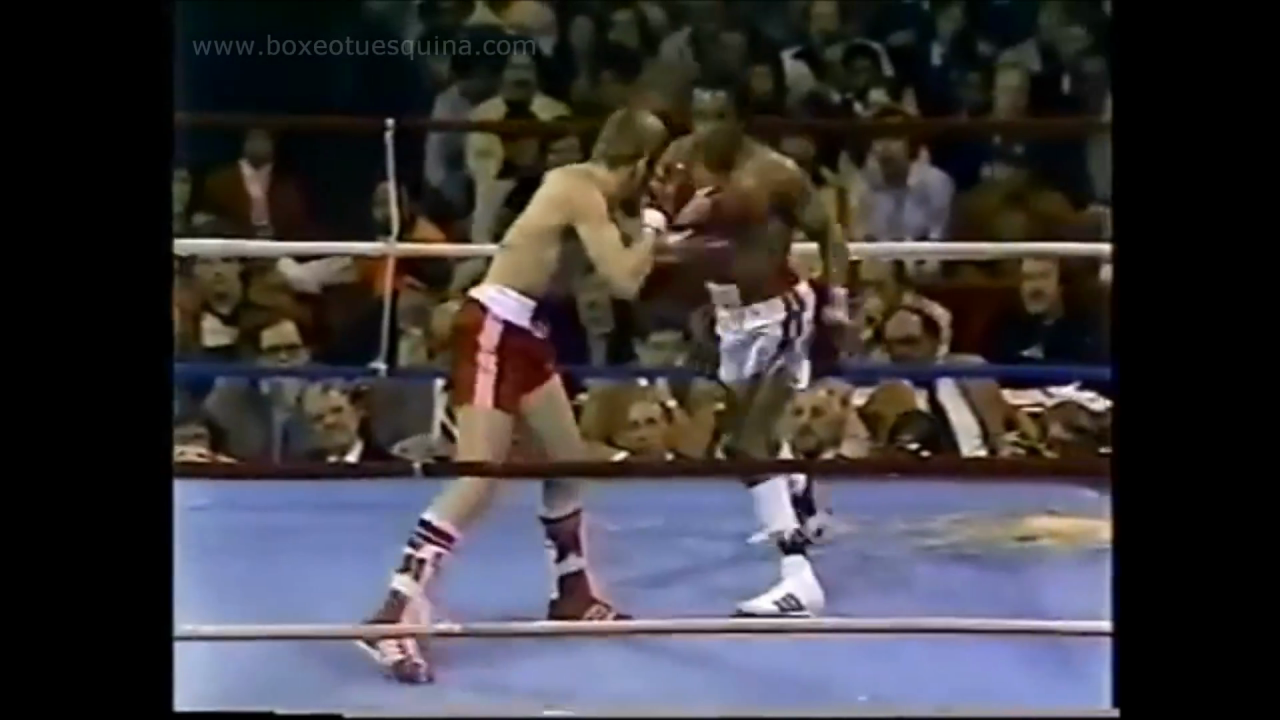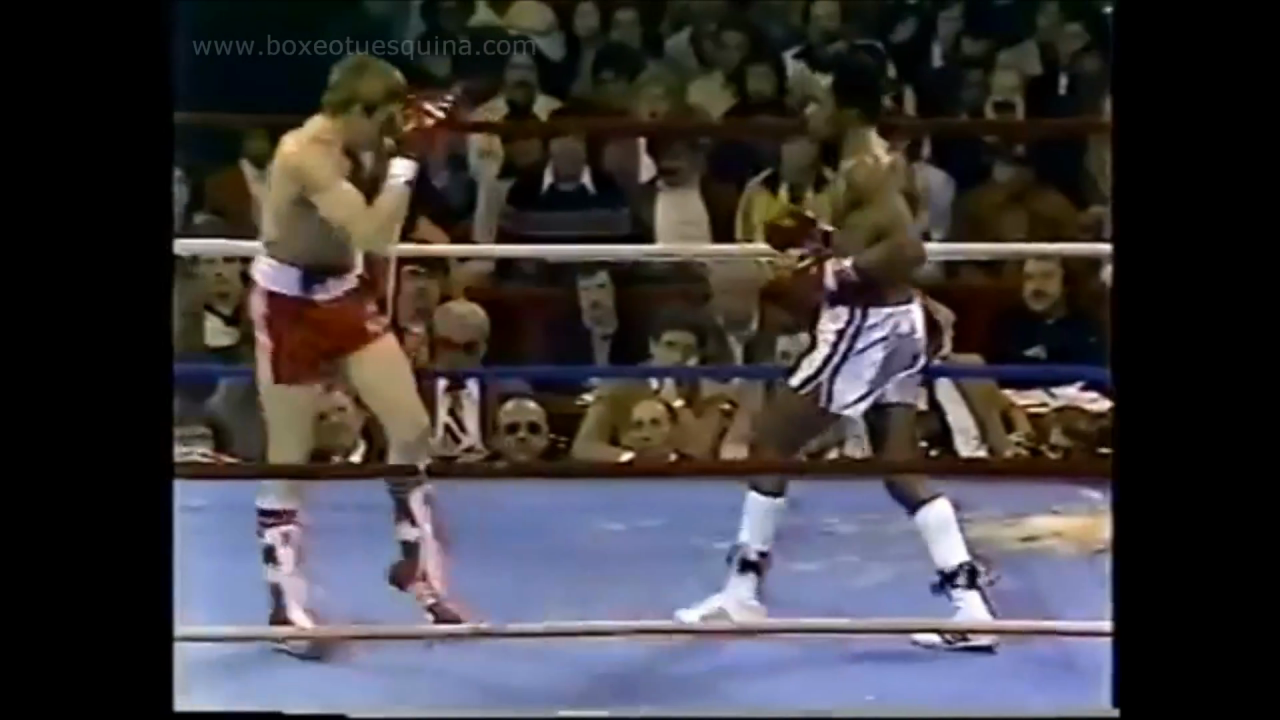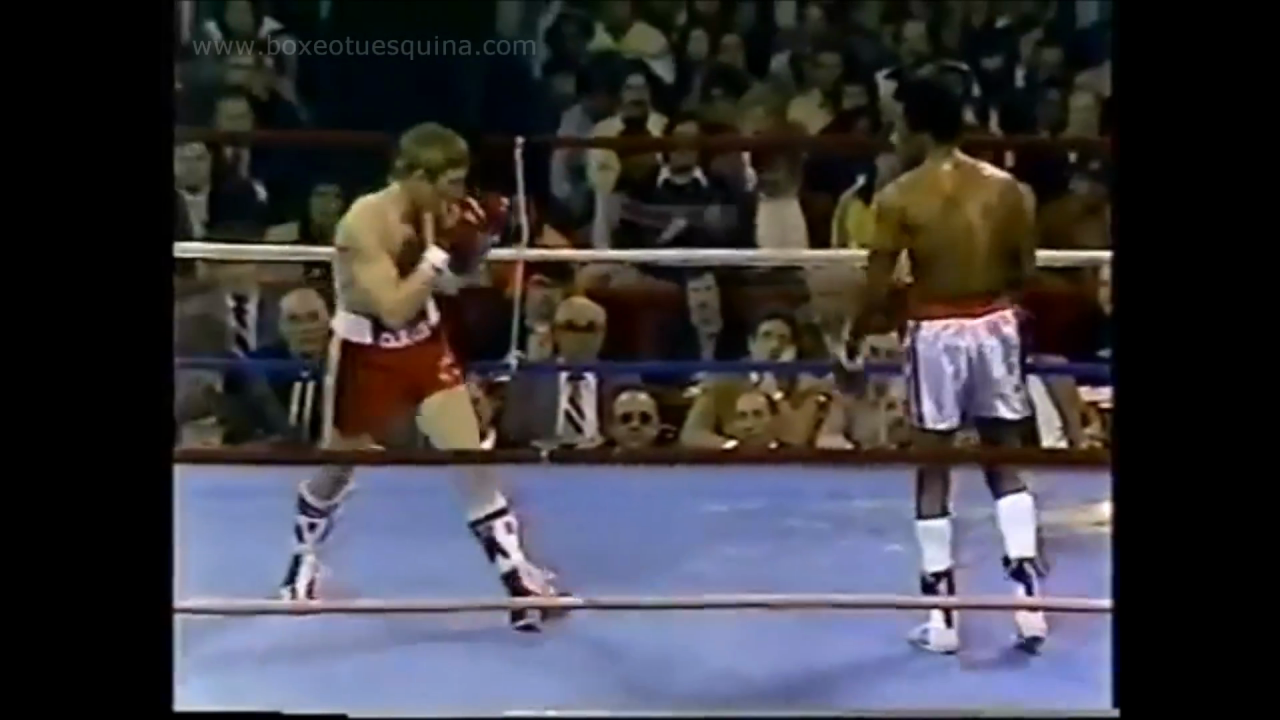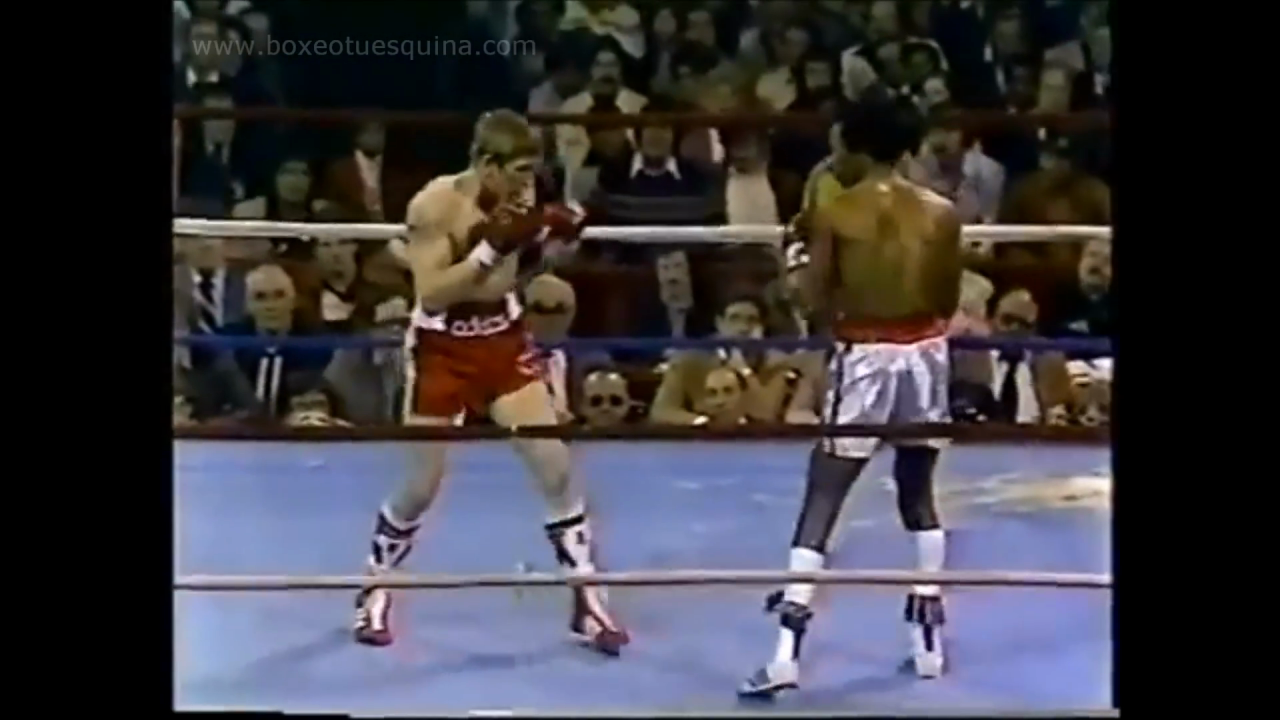
dt=0.7s
person 1, frame 1
left shoulder: (777, 173)
right shoulder: (682, 158)
left elbow: (829, 234)
left wrist: (835, 306)
left hip: (776, 314)
right hip: (731, 311)
left knee: (744, 442)
right knee: (750, 432)
left ankle: (800, 583)
right ankle: (798, 512)
person 1, frame 2
left shoulder: (863, 168)
right shoulder: (875, 160)
left elbow: (908, 251)
left wrist: (835, 272)
right wrist: (822, 236)
left hip: (862, 322)
right hip: (899, 318)
left knee: (768, 448)
right knee: (906, 470)
left ankle: (742, 593)
right ankle: (970, 604)
person 1, frame 3
left shoulder: (900, 197)
right shoulder: (1004, 186)
left elbow: (876, 287)
right elbow: (1025, 270)
left wrist: (854, 347)
left hip: (936, 334)
right hip: (995, 328)
left knee: (933, 474)
right knee: (1006, 469)
left ankle: (942, 614)
right ankle: (1026, 595)
person 1, frame 4
left shoulder: (838, 212)
right shoulder: (942, 212)
left elbow: (818, 299)
right elbow: (948, 301)
left wrist: (809, 271)
left hip: (866, 359)
right hip: (926, 353)
left knee: (821, 501)
right knee: (918, 500)
left ankle: (789, 650)
right ankle: (928, 639)
person 2, frame 1
left shoulder: (573, 181)
right shoulder: (583, 197)
right elbow: (625, 283)
right wrist: (656, 217)
left hip: (523, 334)
right hip: (494, 331)
left knee: (571, 461)
right knee: (474, 485)
left ankle: (573, 592)
right ankle: (395, 617)
person 2, frame 2
left shoulder: (351, 140)
right shoulder: (303, 156)
right elbow: (372, 234)
left wrist: (411, 145)
right wrist: (404, 160)
left hip: (348, 295)
right hip: (291, 304)
left knee: (413, 430)
right knee: (291, 459)
left ankle: (419, 568)
right ankle: (286, 600)
person 2, frame 3
left shoulder: (432, 210)
right shoulder: (366, 223)
left elbow: (460, 270)
right elbow: (392, 310)
left wrist: (473, 238)
right wrist: (439, 251)
left hip: (423, 342)
right hip: (366, 352)
left knee: (475, 470)
right knee: (334, 477)
left ankle: (524, 588)
right ankle: (305, 561)
person 2, frame 4
left shoulder: (519, 201)
right shoulder: (434, 203)
left elbow: (513, 268)
right elbow: (430, 295)
left wrist: (556, 237)
right wrist: (489, 248)
left hip: (504, 336)
right hip: (442, 345)
left knee: (556, 470)
right knee: (421, 486)
left ankle: (587, 602)
right ankle: (376, 594)
